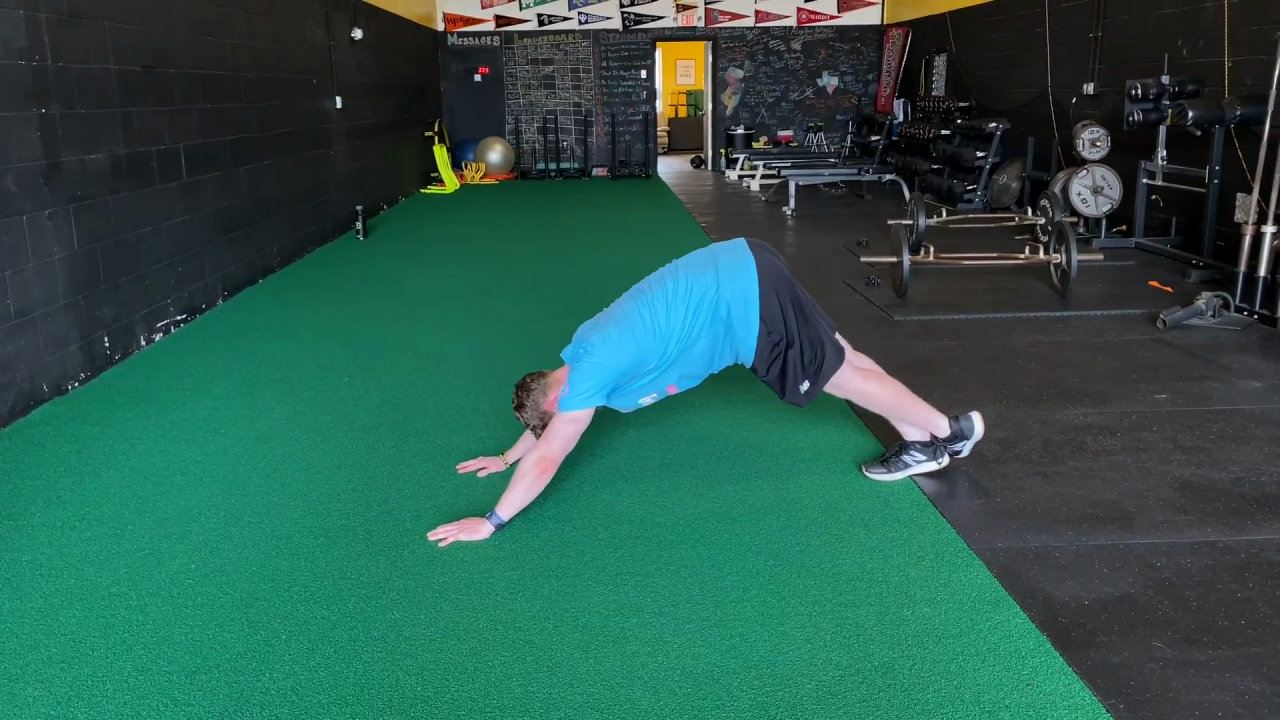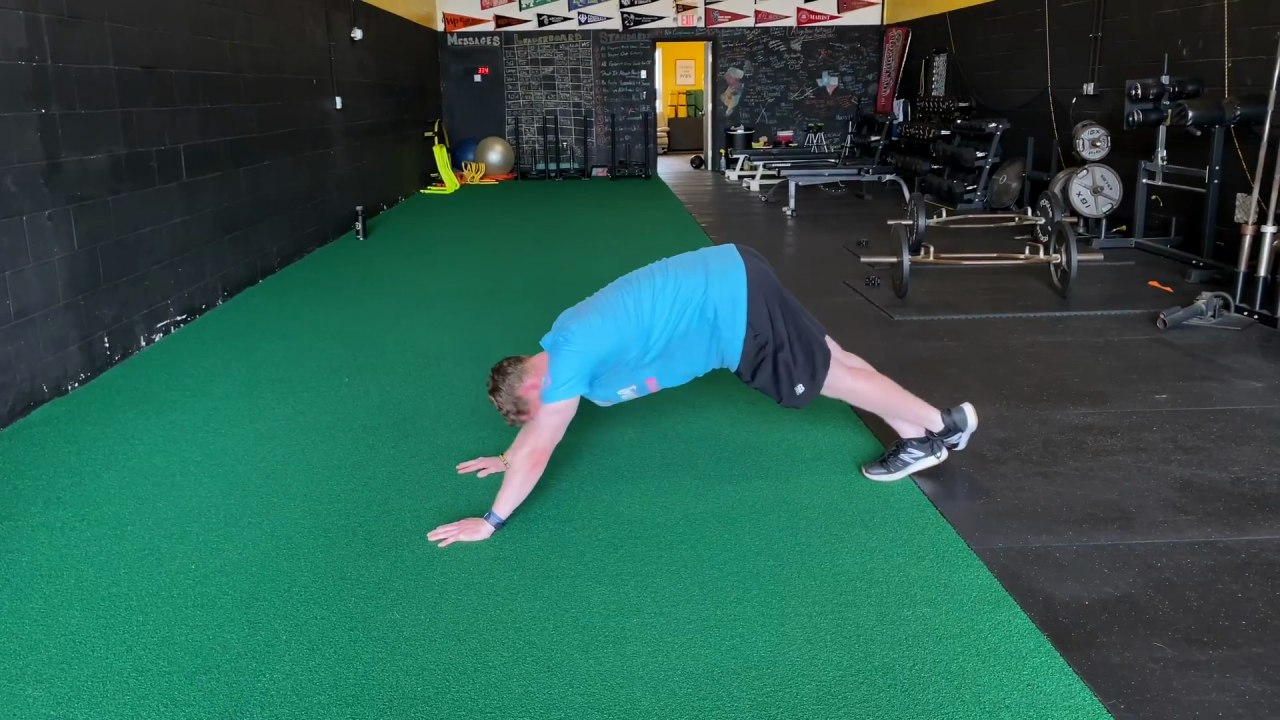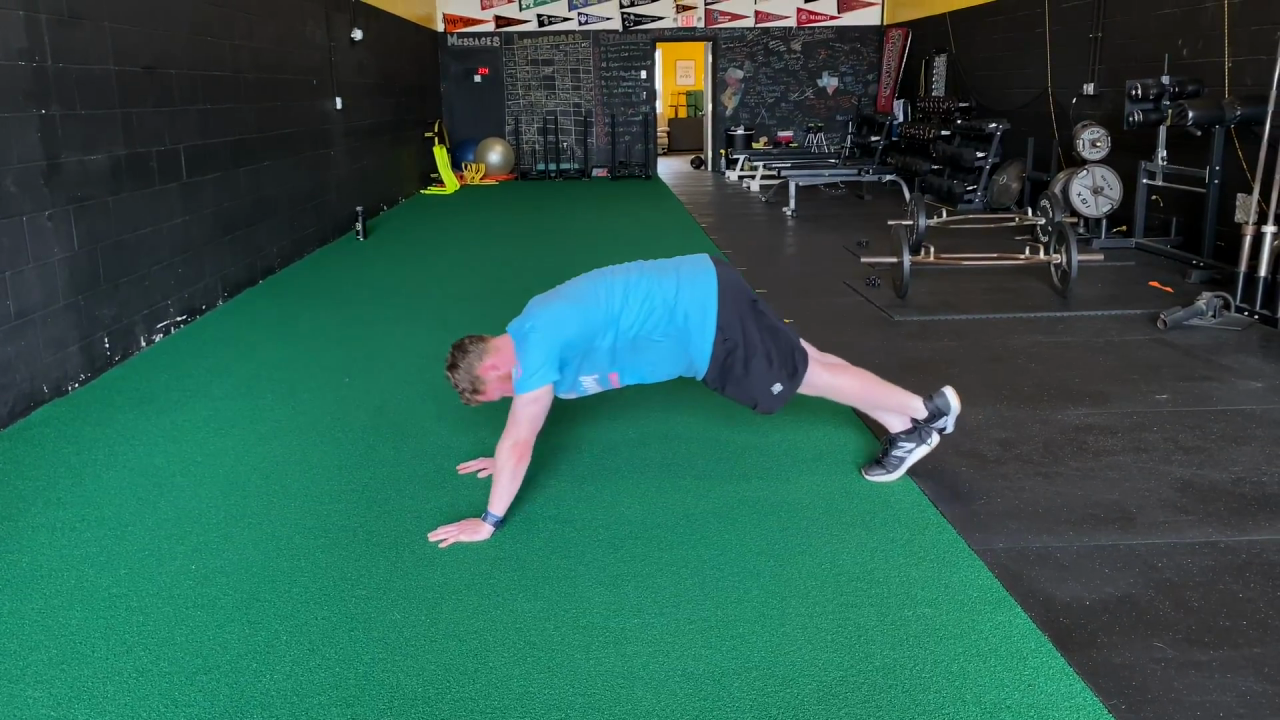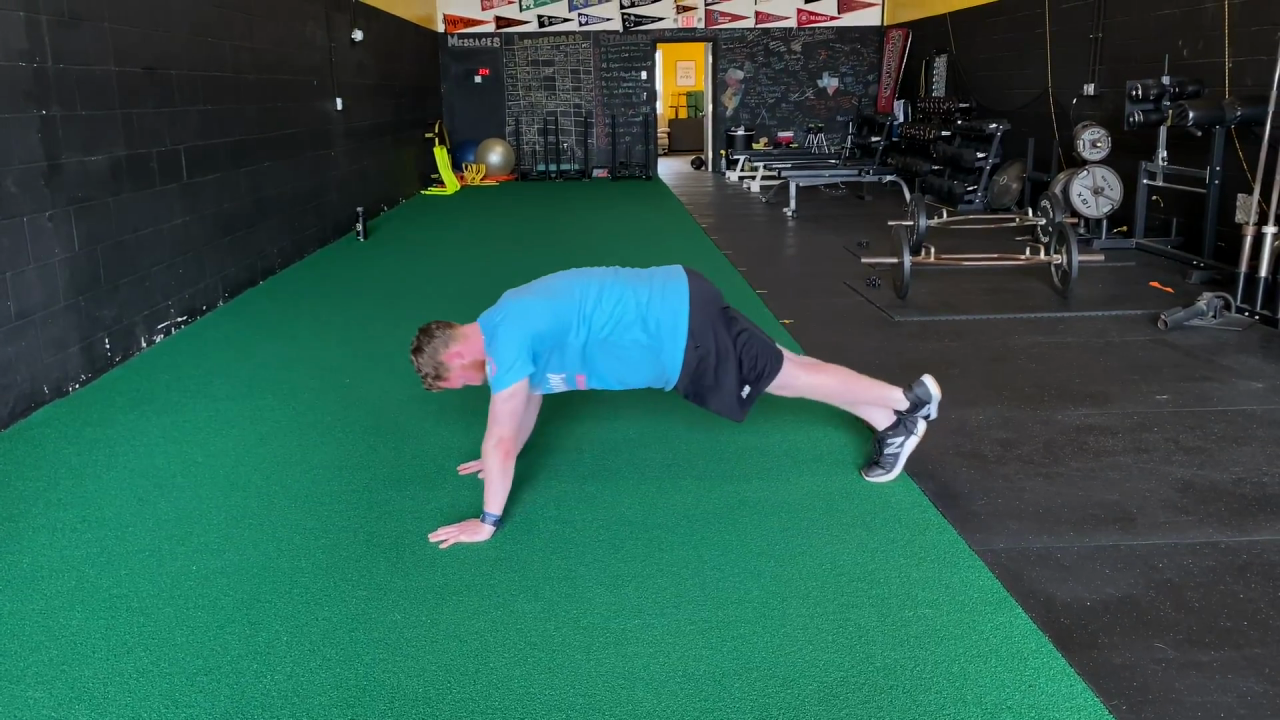
dt=0.2s
person 1, frame 1
left shoulder: (590, 369)
right shoulder: (583, 353)
left elbow: (547, 456)
right elbow: (546, 416)
left wrist: (492, 521)
right wrist: (506, 457)
left hip: (746, 300)
right hip: (742, 273)
left knee: (837, 374)
right knee: (836, 356)
left ankle: (946, 433)
right ankle: (920, 440)
person 1, frame 2
left shoulder: (569, 359)
right shoulder: (562, 343)
left elbow: (538, 450)
right elbow: (539, 411)
left wrist: (490, 521)
right wrist: (506, 457)
left hip: (734, 307)
right hip: (731, 281)
left knee: (827, 375)
right knee: (827, 357)
left ankle: (940, 426)
right ankle: (916, 435)
person 1, frame 3
left shoulder: (533, 345)
right shoulder: (534, 328)
left elbow: (519, 440)
left wrist: (489, 520)
right wrist: (502, 459)
left hip: (703, 316)
right hip: (702, 291)
left knee: (803, 374)
right knee: (802, 361)
left ankle: (925, 413)
right ankle: (904, 426)
person 1, frame 4
left shoulder: (504, 339)
right shoulder: (509, 322)
left elbow: (501, 438)
right elbow: (528, 399)
left wrist: (487, 521)
right wrist: (498, 461)
left hip: (677, 328)
right hip: (674, 304)
left knee: (782, 377)
right knee: (779, 369)
left ankle: (907, 404)
right ankle: (893, 421)
